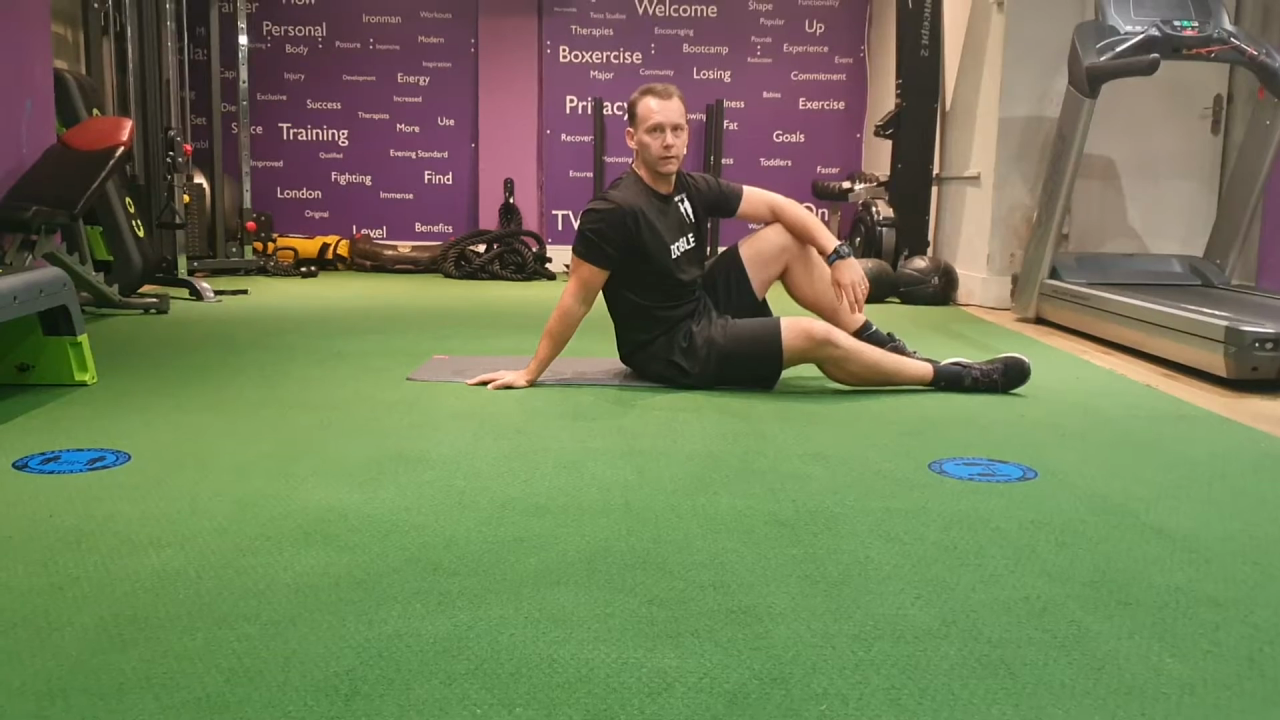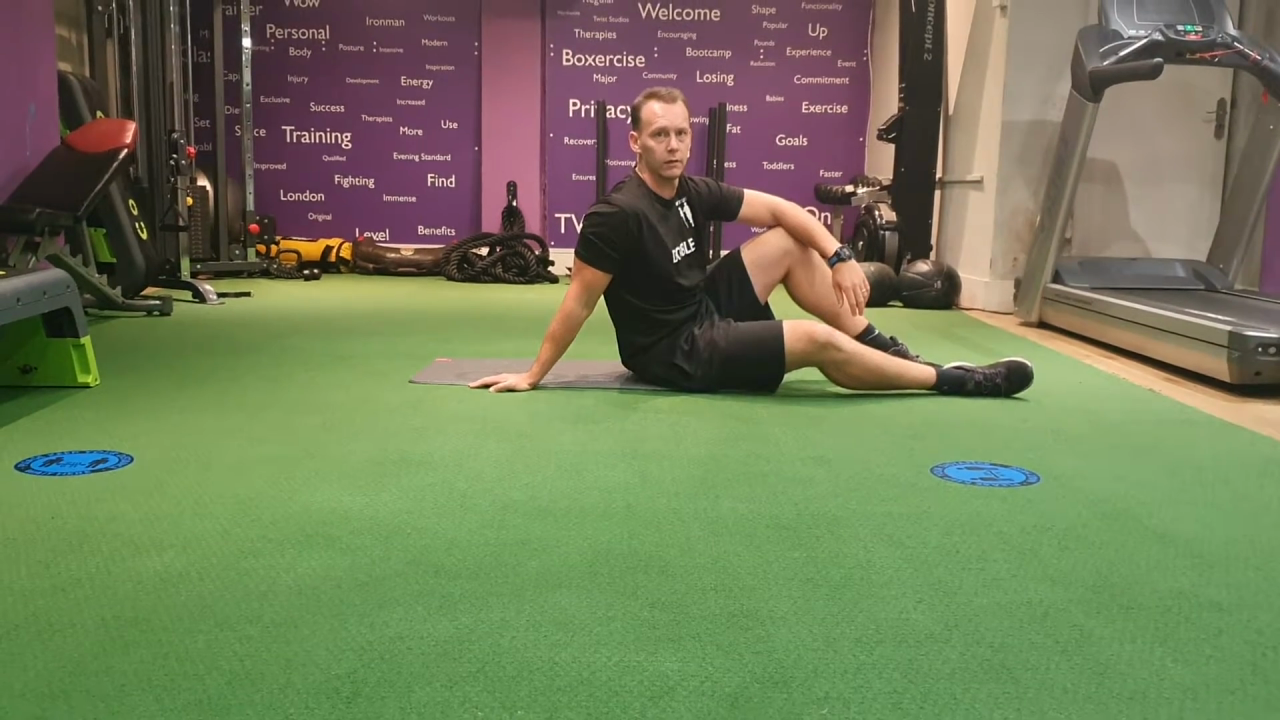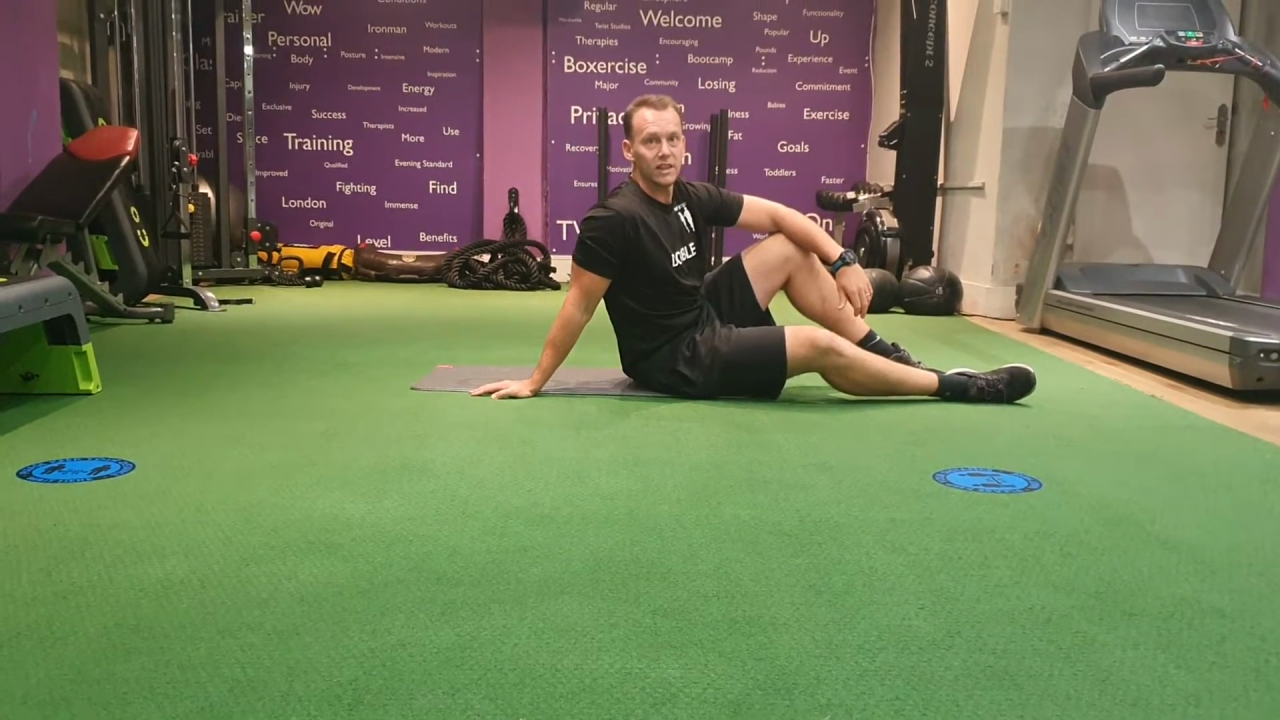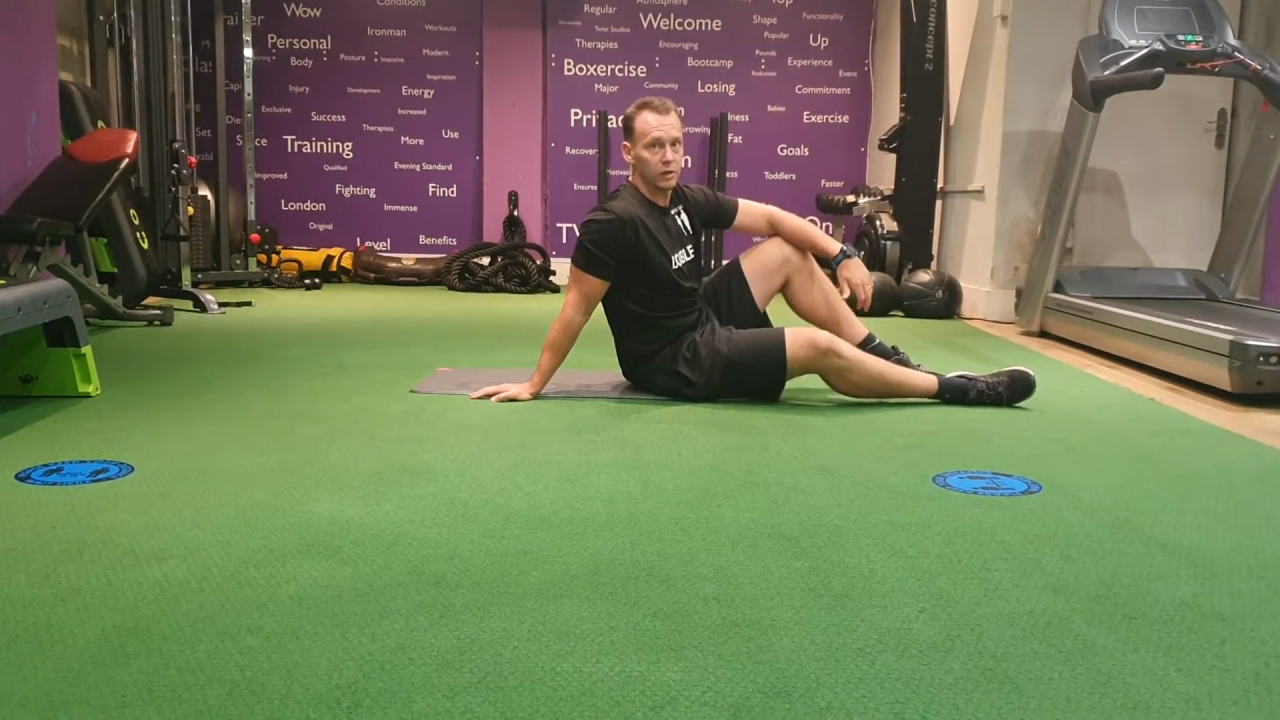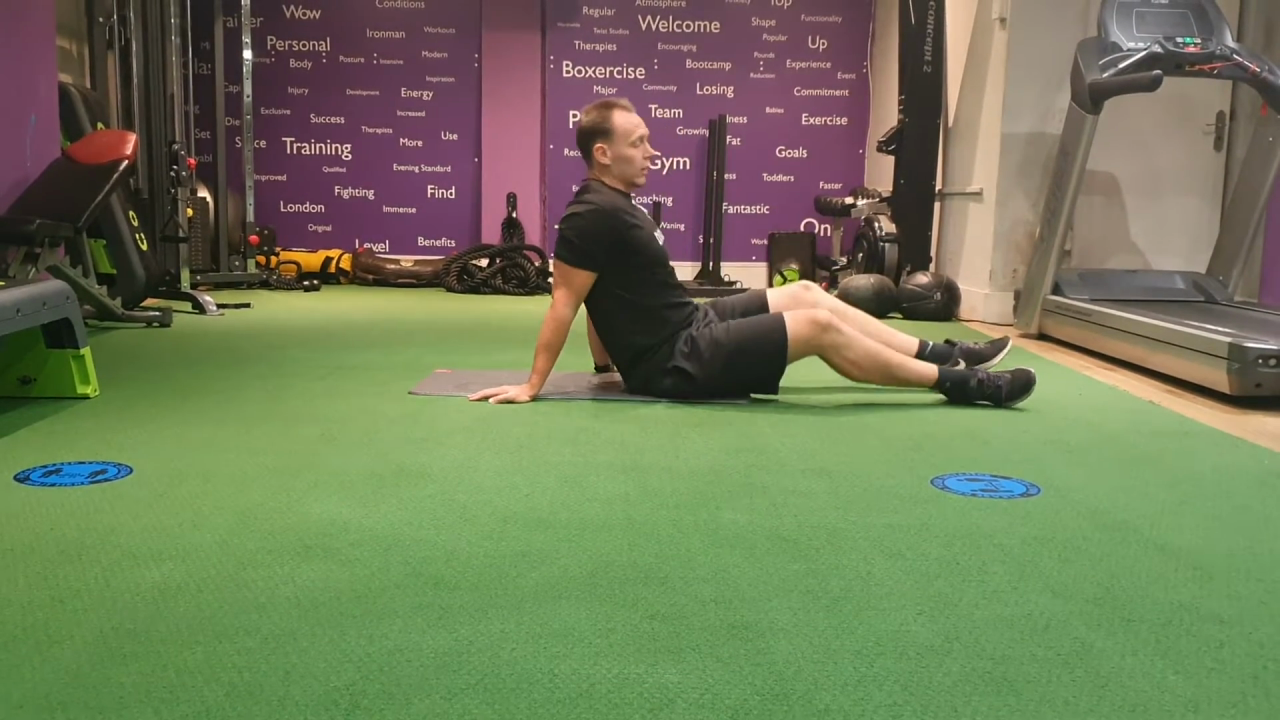
dt=1s
person 1, frame 1
left shoulder: (694, 189)
right shoulder: (614, 212)
left elbow: (778, 206)
right elbow: (577, 299)
left wrist: (838, 254)
right wrist: (531, 373)
left hip: (703, 308)
right hip: (672, 349)
left knee: (789, 240)
right knee: (817, 338)
left ankle: (879, 344)
right ankle: (955, 377)
person 1, frame 2
left shoulder: (695, 193)
right shoulder: (617, 216)
left elbow: (779, 209)
right elbow: (580, 301)
left wrist: (839, 257)
right wrist: (534, 375)
left hip: (705, 312)
right hip: (674, 353)
left knee: (792, 244)
right knee: (819, 341)
left ankle: (883, 348)
right ankle: (954, 381)
person 1, frame 3
left shoulder: (693, 197)
right shoulder: (614, 220)
left elbow: (778, 215)
right elbow: (578, 306)
left wrist: (842, 260)
right wrist: (535, 382)
left hip: (705, 316)
right hip: (676, 359)
left knee: (792, 250)
right knee: (820, 346)
left ankle: (886, 354)
right ankle: (958, 388)
person 1, frame 4
left shoulder: (689, 200)
right shoulder: (614, 223)
left elbow: (771, 218)
right elbow: (576, 309)
left wrist: (842, 254)
right wrist: (534, 385)
left hip: (702, 320)
right hip: (674, 363)
left knee: (787, 254)
right knee: (819, 348)
left ankle: (882, 357)
right ankle: (959, 390)
person 1, frame 5
left shoulder: (614, 203)
right shoulder: (593, 216)
left elbow: (604, 295)
right elbow: (564, 304)
left wrist: (608, 362)
right wrist: (531, 386)
left hip: (687, 326)
right hip: (673, 362)
left knee: (806, 294)
right knee: (818, 326)
left ankle: (941, 355)
right ankle: (955, 384)
